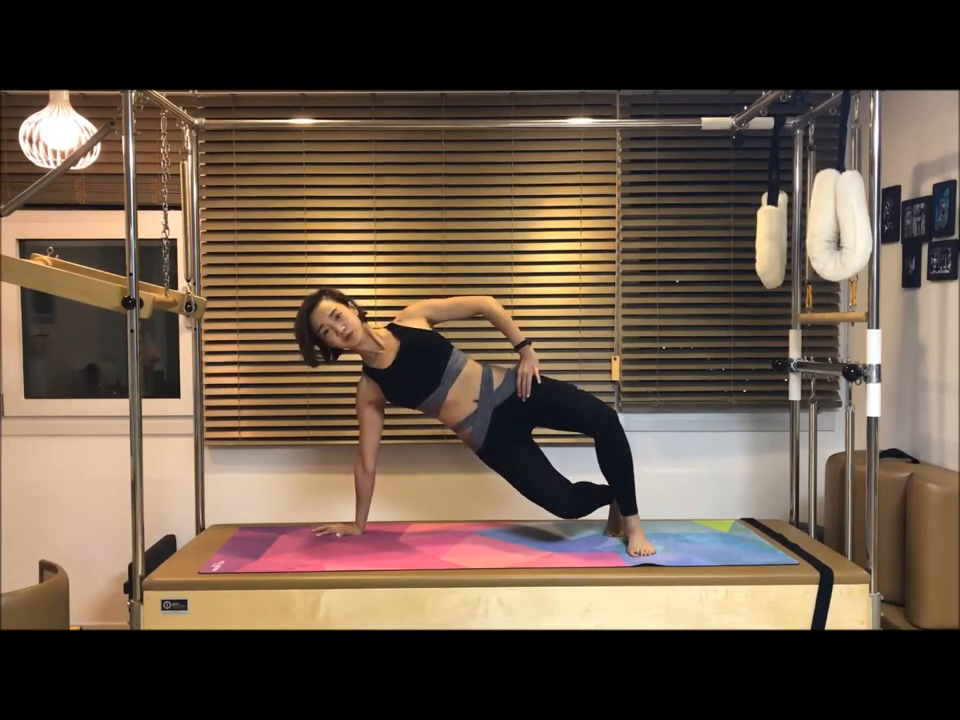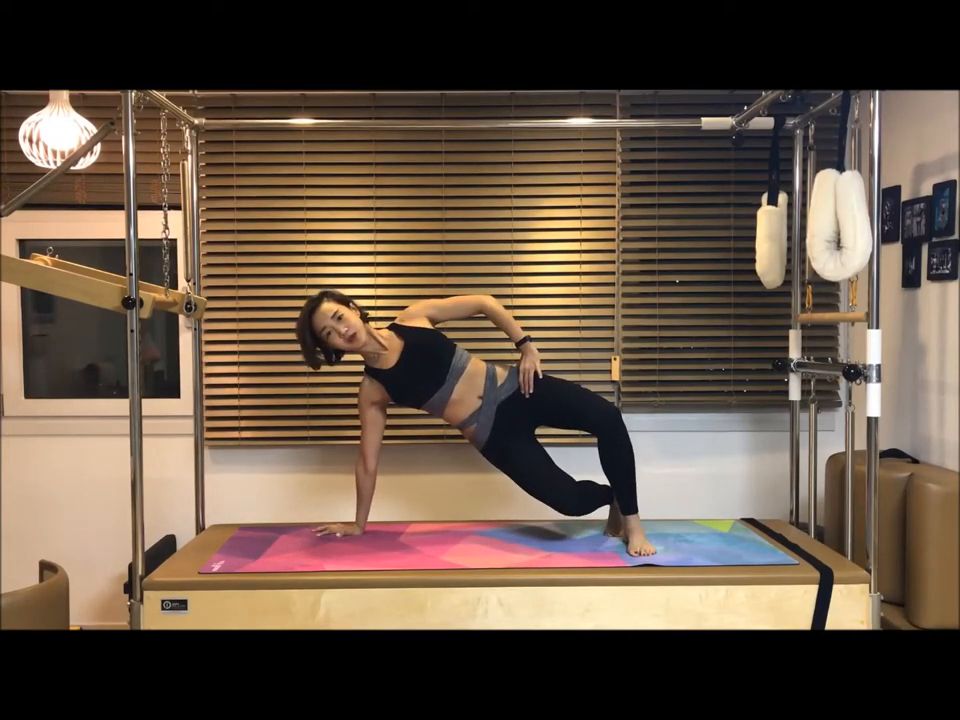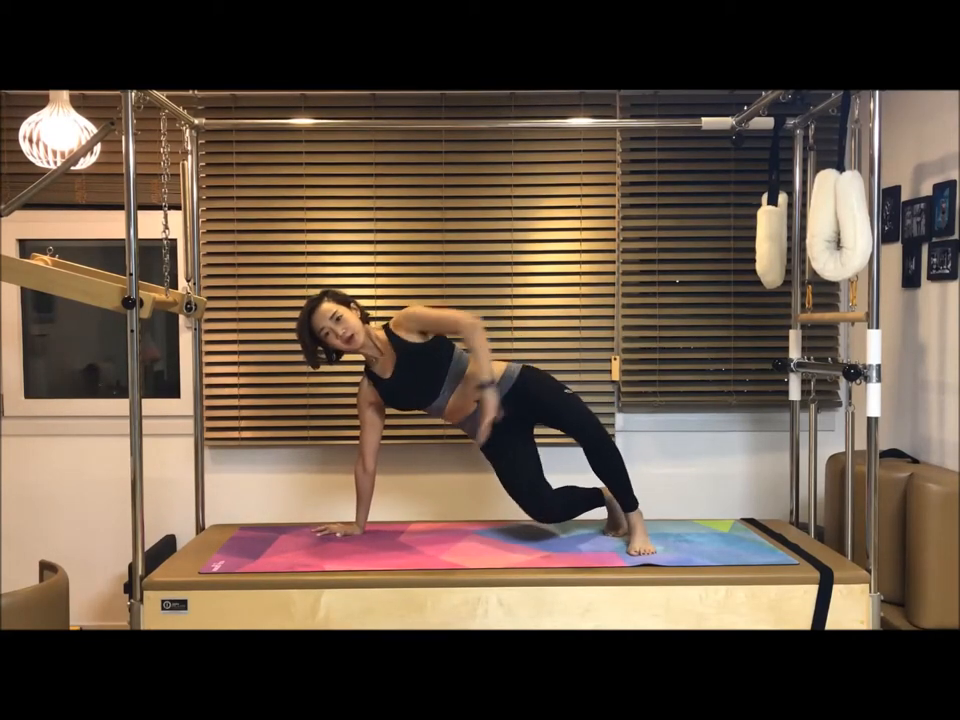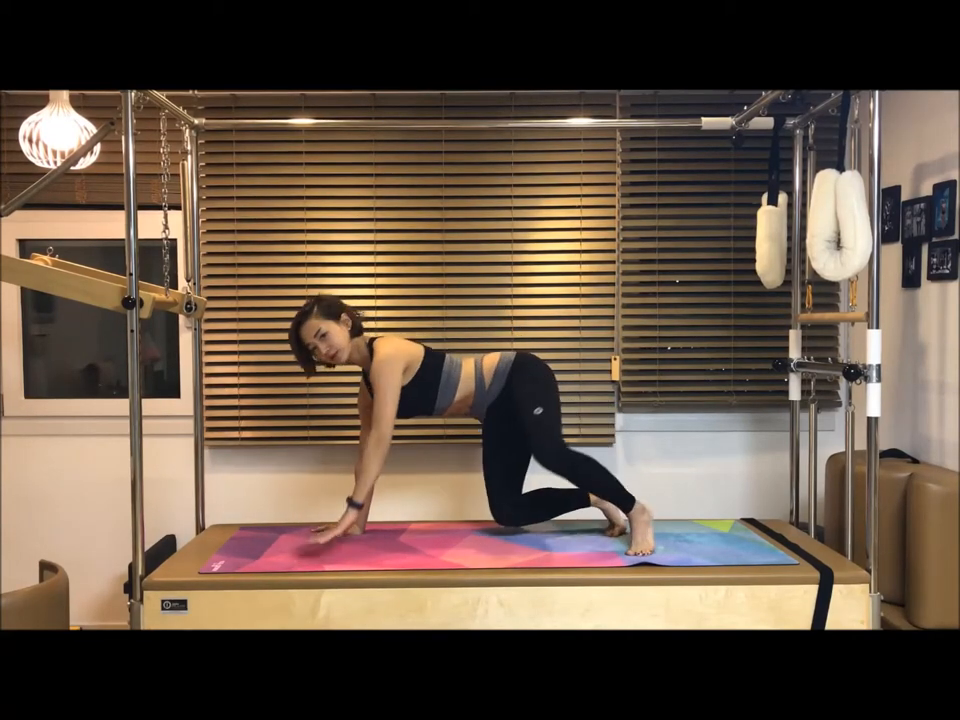
dt=0.4s
person 1, frame 1
left shoulder: (412, 318)
right shoulder: (369, 389)
left elbow: (485, 304)
right elbow: (366, 461)
left wrist: (525, 347)
right wrist: (357, 523)
left hip: (513, 390)
right hip: (491, 437)
left knee: (603, 419)
right knee: (565, 503)
left ankle: (631, 520)
right ankle: (612, 496)
person 1, frame 2
left shoulder: (413, 318)
right shoulder: (372, 389)
left elbow: (484, 303)
right elbow: (367, 461)
left wrist: (525, 344)
right wrist: (358, 523)
left hip: (516, 388)
right hip: (494, 434)
left knee: (607, 417)
right knee: (569, 500)
left ankle: (631, 521)
right ankle: (612, 496)
person 1, frame 3
left shoulder: (406, 325)
right shoulder: (370, 389)
left elbow: (467, 322)
right elbow: (366, 461)
left wrist: (486, 388)
right wrist: (358, 524)
left hip: (516, 386)
right hip: (495, 430)
left knee: (585, 426)
right knee: (545, 508)
left ankle: (633, 517)
right ankle: (605, 497)
person 1, frame 4
left shoulder: (386, 352)
right shoulder: (367, 387)
left elbow: (382, 438)
right elbow: (366, 454)
left wrist: (353, 507)
right wrist: (360, 523)
left hip: (519, 376)
right hip: (498, 412)
left knee: (548, 451)
right knee: (507, 512)
left ankle: (635, 511)
right ankle: (598, 497)
